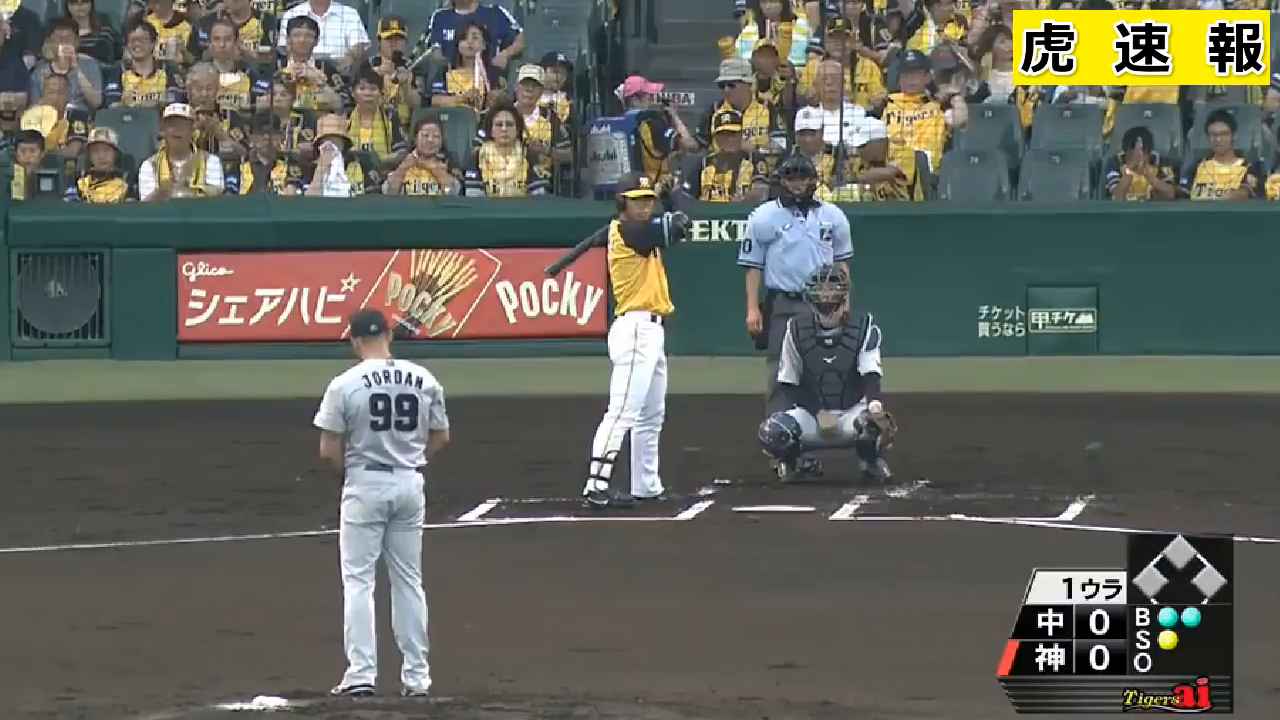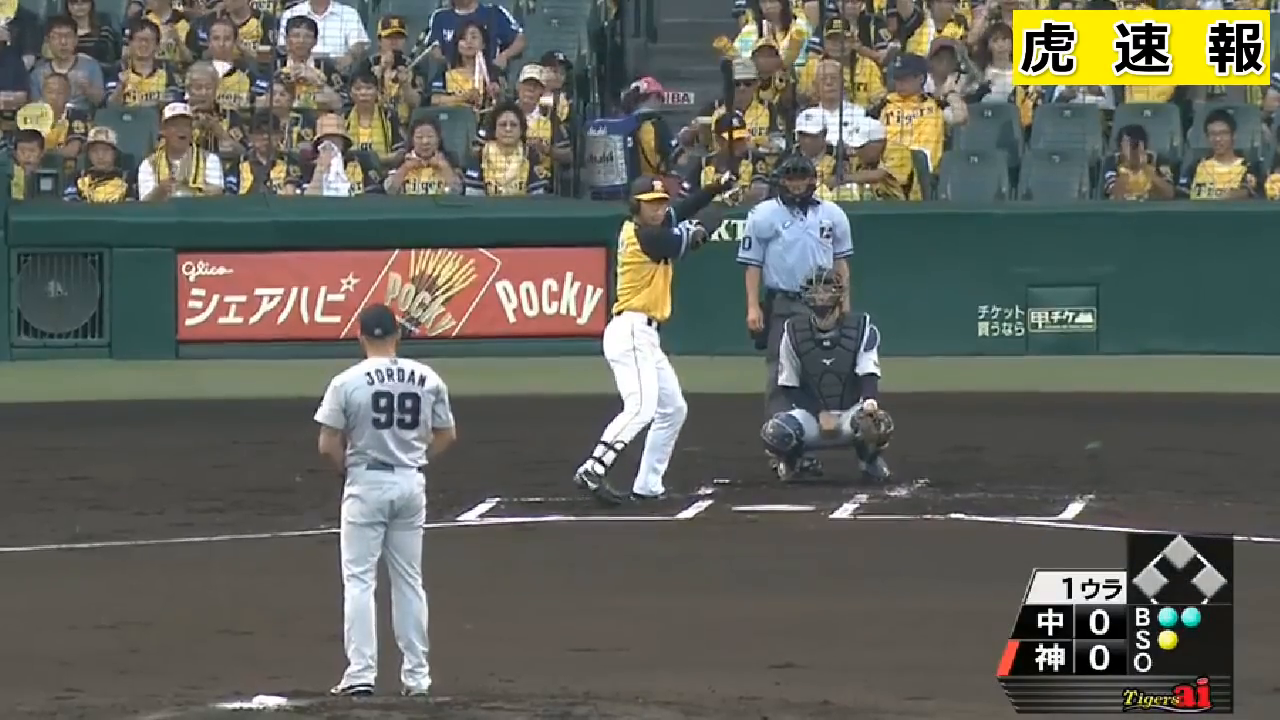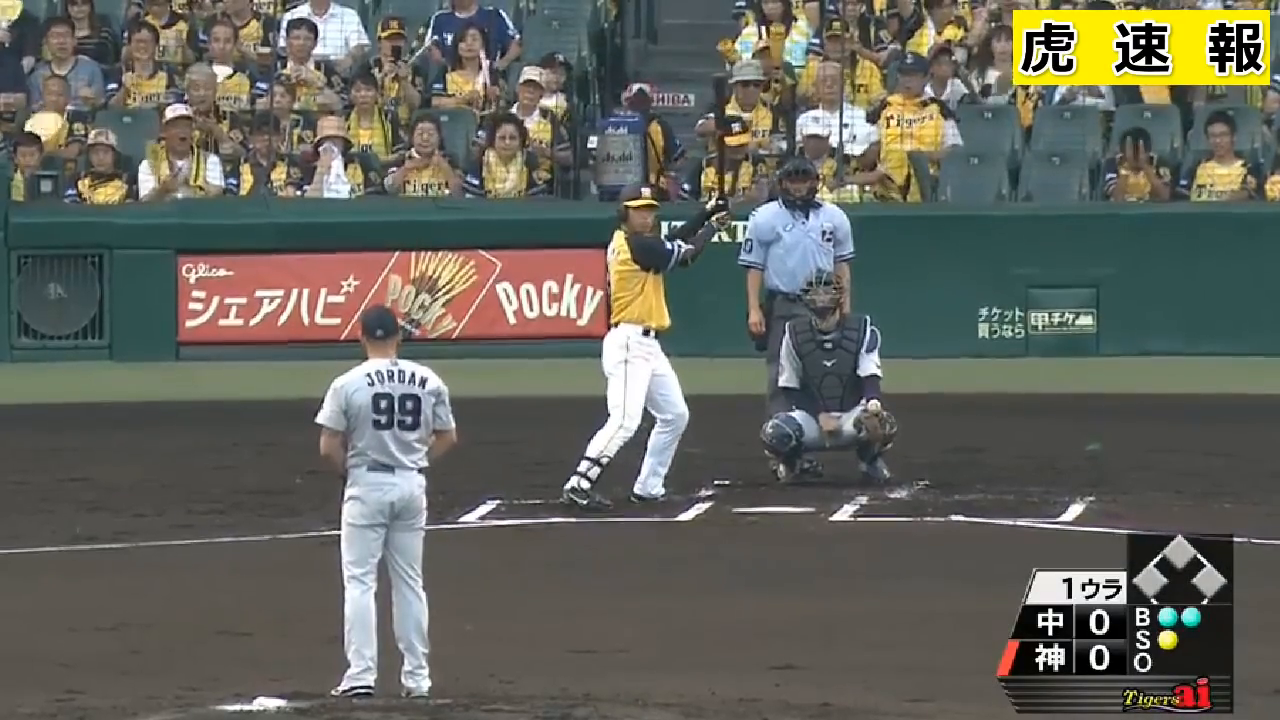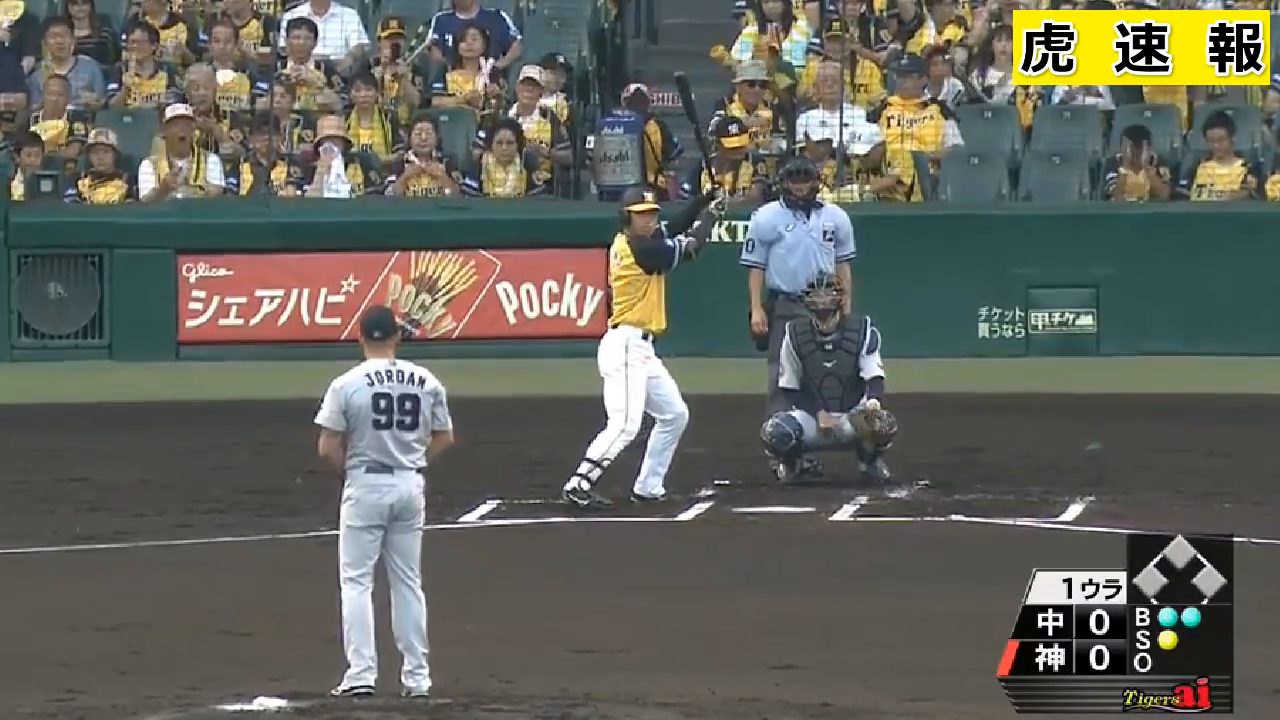
dt=0.7s
person 1, frame 1
left shoulder: (345, 384)
right shoulder: (424, 379)
left elbow: (328, 450)
right elbow: (441, 436)
left wrist: (350, 471)
left hip: (365, 485)
right hip: (410, 484)
left knee: (359, 581)
right knee: (409, 581)
left ankle: (361, 674)
right ankle: (416, 676)
person 1, frame 2
left shoulder: (347, 381)
right shoulder: (428, 378)
left elbow: (328, 445)
right elbow: (447, 435)
left wrist: (347, 470)
left hip: (366, 484)
right hip: (411, 484)
left knee: (359, 580)
right knee: (409, 580)
left ankle: (361, 673)
right ankle: (417, 675)
person 1, frame 3
left shoulder: (347, 383)
right shoulder: (428, 380)
left elbow: (329, 446)
right elbow: (447, 437)
left wrist: (348, 472)
left hip: (367, 485)
right hip: (411, 486)
left knee: (360, 582)
right knee: (410, 582)
left ankle: (361, 675)
right ankle: (417, 677)
person 1, frame 4
left shoulder: (347, 384)
right shoulder: (426, 381)
left elbow: (328, 448)
right elbow: (445, 437)
left wrist: (348, 473)
left hip: (366, 487)
right hip: (410, 487)
left knee: (357, 582)
right knee: (408, 583)
left ankle: (361, 675)
right ankle: (417, 677)
person 2, frame 1
left shoulder: (643, 230)
right shoulder: (625, 231)
left elbow: (677, 225)
right elbow: (679, 224)
right wrist: (674, 216)
left hip: (651, 330)
right hip: (636, 330)
left knee: (651, 416)
right knee: (623, 413)
left ankle: (646, 486)
right ankle: (596, 488)
person 2, frame 2
left shoulder: (649, 229)
right shoulder: (645, 236)
left elbow: (682, 211)
right elbow: (695, 236)
left wrist: (718, 187)
left hip: (645, 334)
right hip: (630, 332)
left knee: (674, 410)
right knee: (641, 408)
left ankle: (648, 485)
right ankle: (592, 471)
person 2, frame 3
left shoulder: (633, 241)
right shoulder: (634, 245)
left elbow: (671, 242)
right elbow: (684, 254)
left wrist: (706, 213)
right wrist: (712, 227)
left hip: (647, 343)
right hip: (629, 342)
left knee: (675, 416)
right knee: (624, 422)
left ankle: (648, 487)
right ankle: (578, 486)
person 2, frame 4
left shoulder: (635, 242)
right shoulder: (639, 248)
left elbow: (672, 232)
right elbow: (690, 246)
left wrist: (703, 202)
right wrist: (710, 214)
left hip: (641, 346)
right hip: (626, 346)
left knee: (676, 415)
right knee: (624, 426)
left ankle: (648, 487)
right ankle: (578, 486)
person 3, frame 1
left shoulder: (833, 216)
right shoulder: (763, 217)
left elbow: (841, 263)
right elbow: (753, 266)
right wrist: (752, 308)
right hip: (781, 308)
right knee: (780, 376)
person 3, frame 2
left shoulder: (832, 214)
right shoulder: (763, 215)
left elbow: (840, 262)
right elbow: (752, 264)
left wrist: (844, 304)
right wrist: (753, 306)
right hip: (780, 306)
right knee: (780, 376)
person 3, frame 3
left shoulder: (834, 216)
right shoulder: (765, 217)
left elbow: (842, 263)
right elbow: (754, 266)
left wrist: (844, 306)
right wrist: (754, 308)
right hip: (781, 307)
right knee: (780, 374)
person 3, frame 4
left shoulder: (835, 217)
right shoulder: (766, 217)
left elbow: (843, 264)
right elbow: (756, 266)
left wrist: (846, 309)
right wrist: (756, 308)
right hip: (782, 308)
right knee: (781, 376)
person 4, frame 1
left shoulder: (864, 328)
right shoulder: (796, 329)
left elbow: (871, 374)
right elbow: (789, 384)
left wrist: (875, 403)
right wrist: (819, 413)
left hip: (852, 413)
right hip: (811, 413)
left knee: (879, 422)
right knee: (771, 432)
left ankle: (870, 459)
right ankle: (792, 461)
person 4, frame 2
left shoulder: (861, 328)
right shoulder: (794, 331)
left elbow: (868, 375)
right elbow: (790, 386)
left wrist: (870, 402)
right wrist: (820, 414)
left hip: (851, 412)
right hip: (811, 413)
left knee: (879, 423)
right knee: (774, 432)
left ankle: (869, 458)
right ankle: (793, 461)
person 4, frame 3
left shoulder: (862, 330)
right shoulder: (795, 333)
left elbow: (870, 376)
right elbow: (790, 388)
left wrist: (873, 403)
right wrist: (820, 416)
left hip: (852, 415)
right hip: (812, 415)
left knee: (882, 423)
right knee: (773, 432)
left ankle: (869, 458)
right ankle: (793, 462)
person 4, frame 4
left shoulder: (863, 330)
right shoulder: (795, 333)
left elbow: (874, 377)
right elbow: (790, 389)
left wrist: (873, 402)
right wrist: (819, 413)
left hip: (852, 416)
right hip: (811, 414)
left knee: (884, 424)
right knee: (773, 432)
left ankle: (869, 458)
right ankle: (794, 462)
